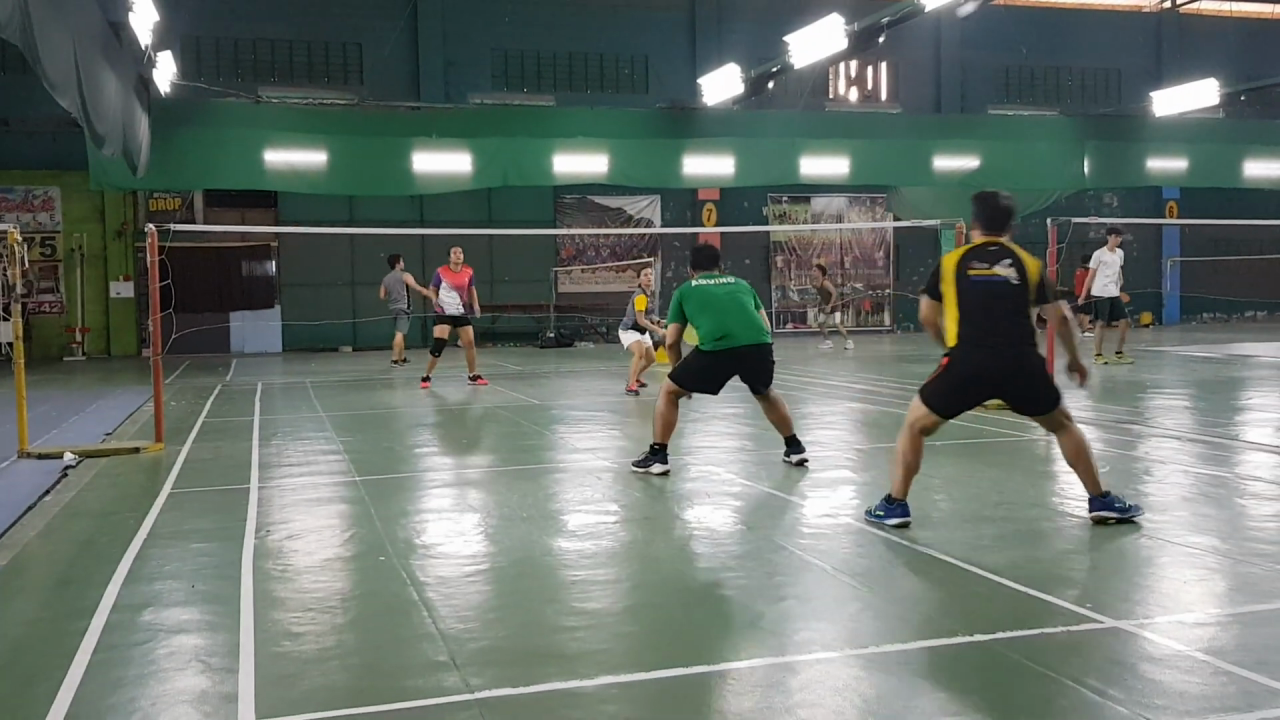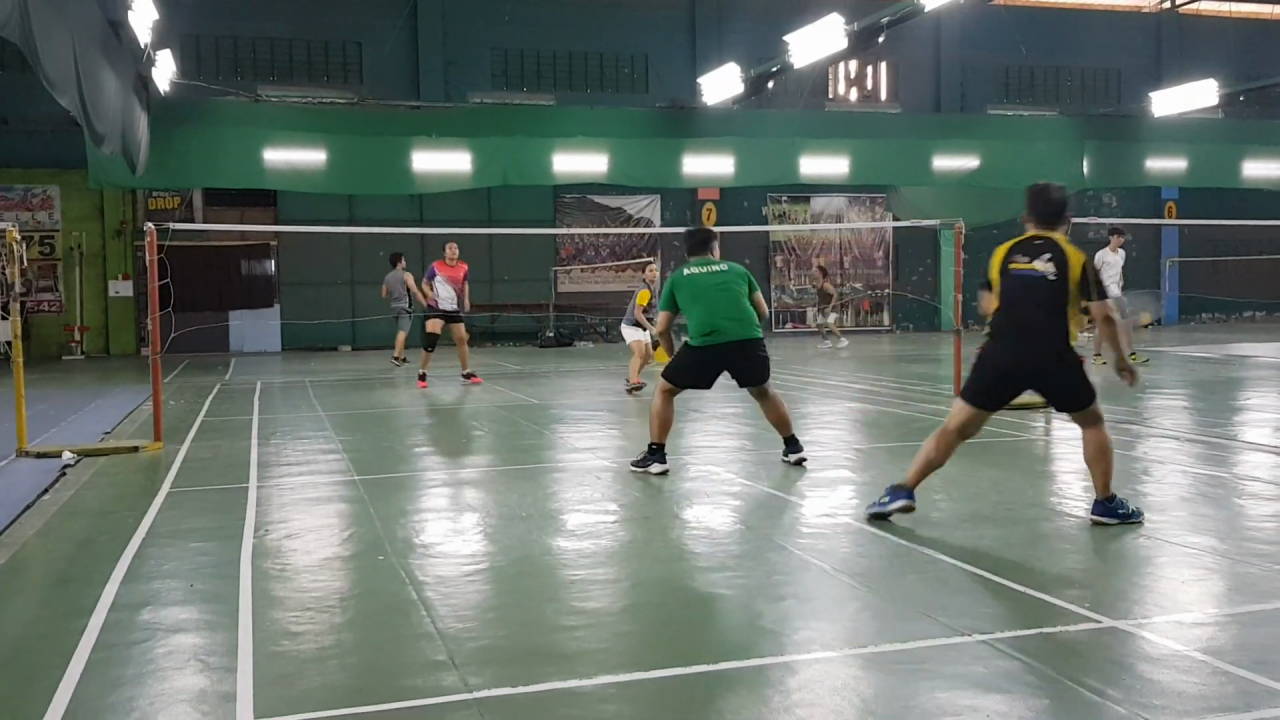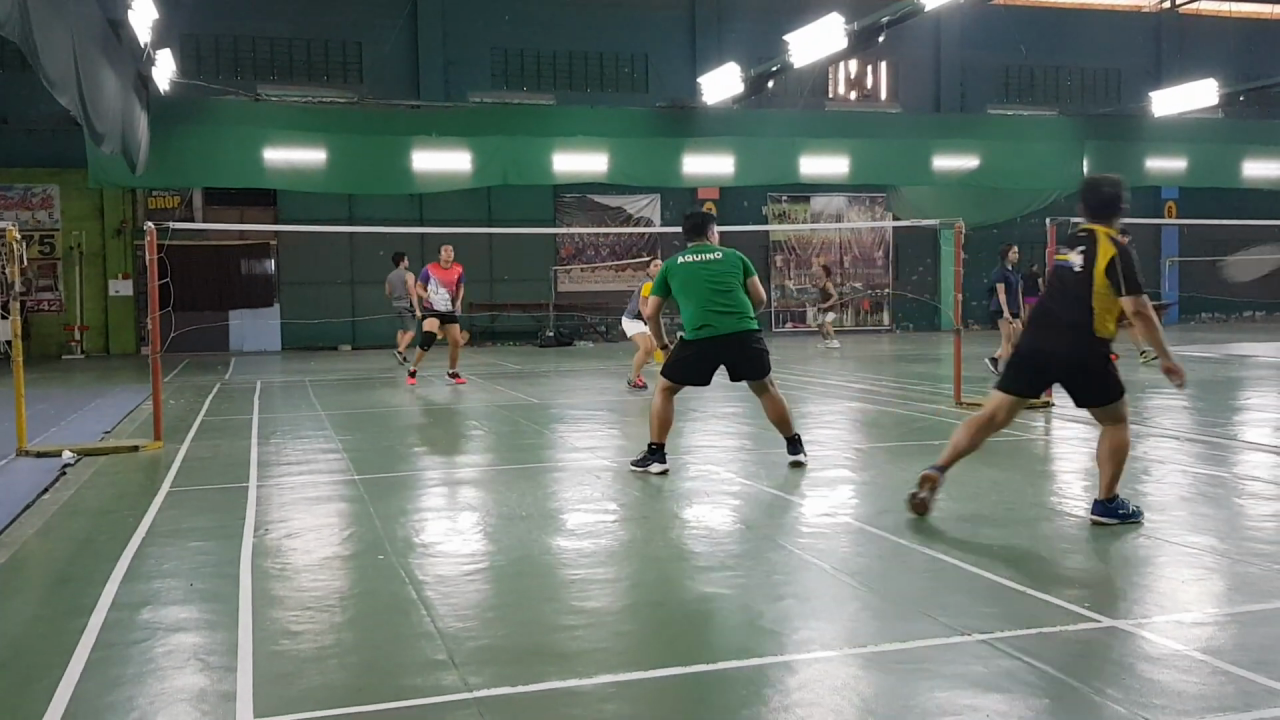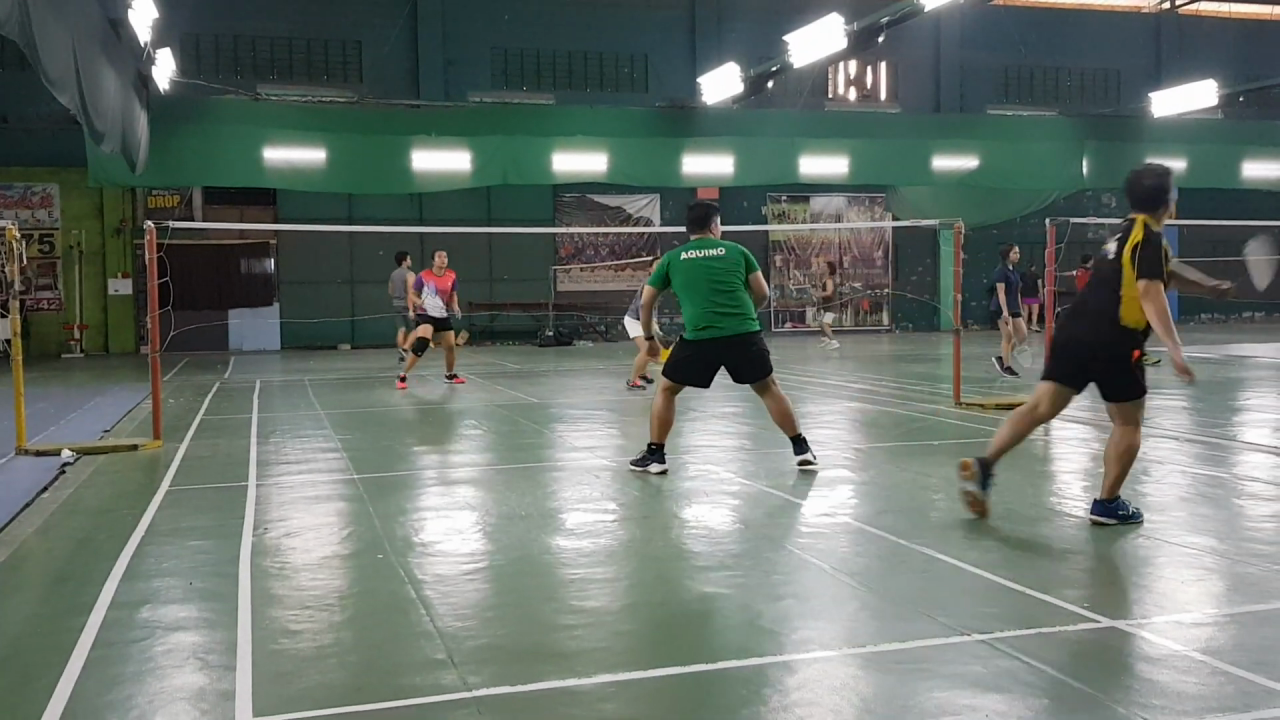
dt=0.1s
person 1, frame 1
left shoulder: (951, 263)
right shoulder: (1028, 265)
left elbow: (927, 316)
right elbow: (1058, 317)
left wrist: (951, 345)
right wrist: (1074, 359)
left hip: (969, 363)
right hip: (1021, 364)
left knee: (914, 427)
right knee: (1064, 427)
left ankle: (894, 504)
right ankle: (1101, 500)
person 1, frame 2
left shoulder: (1004, 254)
right shoulder: (1077, 260)
left elbow: (989, 306)
right elbow: (1104, 316)
right wrist: (1120, 358)
left hip: (1001, 354)
right hip: (1049, 359)
left knee: (955, 428)
right knee: (1093, 424)
left ankle: (902, 492)
right ankle: (1105, 503)
person 1, frame 3
left shoulder: (1069, 245)
right shoulder: (1117, 251)
right elbow: (1139, 312)
right wrist: (1166, 357)
left hip: (1035, 343)
right hip: (1082, 351)
left knee: (991, 416)
right knee: (1116, 423)
left ankle: (936, 473)
right ankle: (1106, 504)
person 1, frame 4
left shoulder: (1128, 234)
right shoulder: (1150, 240)
left elbow: (1169, 269)
right elbow: (1150, 293)
left wrist: (1209, 285)
right wrist: (1173, 348)
left hip: (1073, 332)
right hip: (1115, 341)
left knee: (1039, 408)
right knee: (1127, 423)
left ankle: (983, 465)
right ankle: (1106, 502)
person 2, frame 1
left shoulder: (684, 291)
right shoulder: (741, 284)
left elbow: (672, 342)
right elbow: (765, 327)
left wrist: (681, 370)
left hip: (715, 348)
right hip: (759, 344)
left knee: (669, 392)
right knee: (766, 395)
left ankle: (658, 456)
right ankle: (794, 447)
person 2, frame 2
left shoulder: (676, 278)
right shoulder: (737, 270)
left elbow: (662, 329)
right elbow: (763, 312)
left wrist: (675, 359)
left hip: (705, 343)
right hip: (749, 338)
left knee: (664, 390)
right knee: (763, 391)
left ankle: (656, 455)
right ankle: (793, 447)
person 2, frame 3
left shoulder: (672, 264)
right shoulder: (734, 256)
left elbow: (651, 312)
right elbow: (760, 298)
left wrist: (663, 345)
left hip: (699, 337)
right hip: (744, 333)
left knee: (664, 390)
right knee: (766, 389)
left ankle: (655, 455)
right ankle: (795, 447)
person 2, frame 4
left shoulder: (672, 258)
right shoulder: (737, 251)
left elbow: (646, 302)
right elbow: (763, 294)
left wrist: (649, 337)
left hip: (700, 338)
right hip: (745, 334)
left knee: (666, 390)
right knee: (768, 388)
left ankle: (655, 454)
right ankle: (801, 447)
